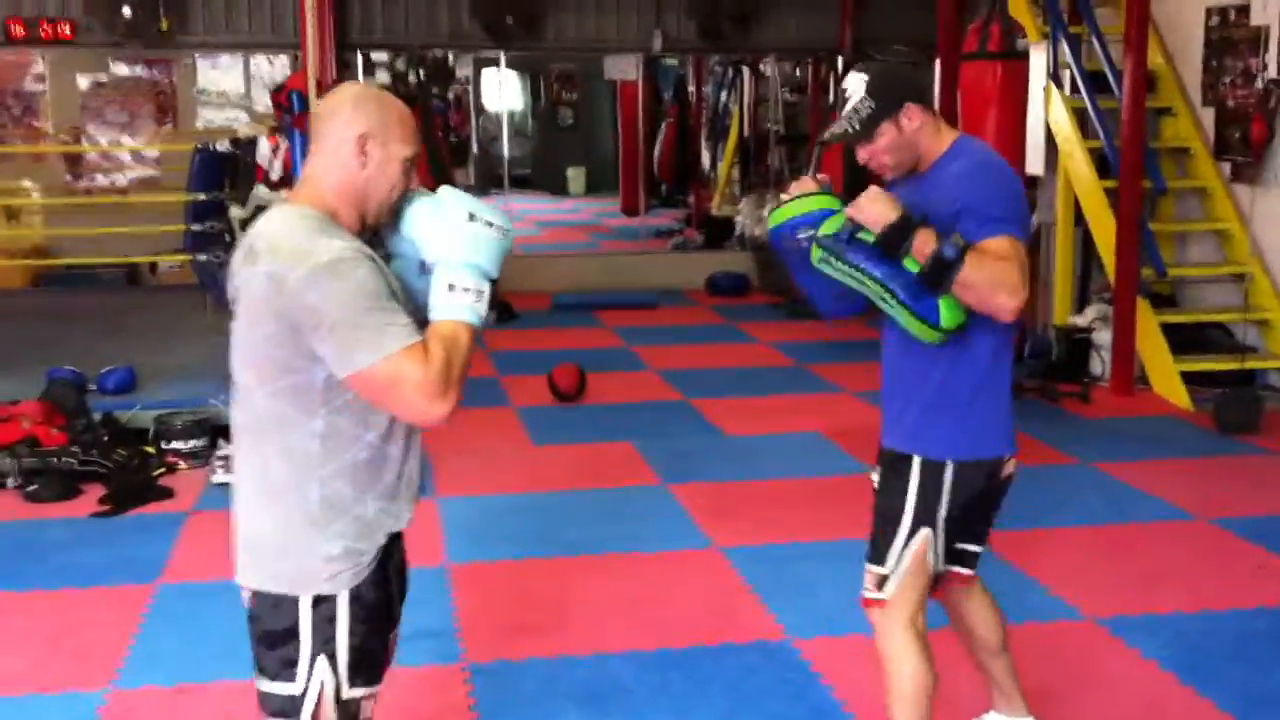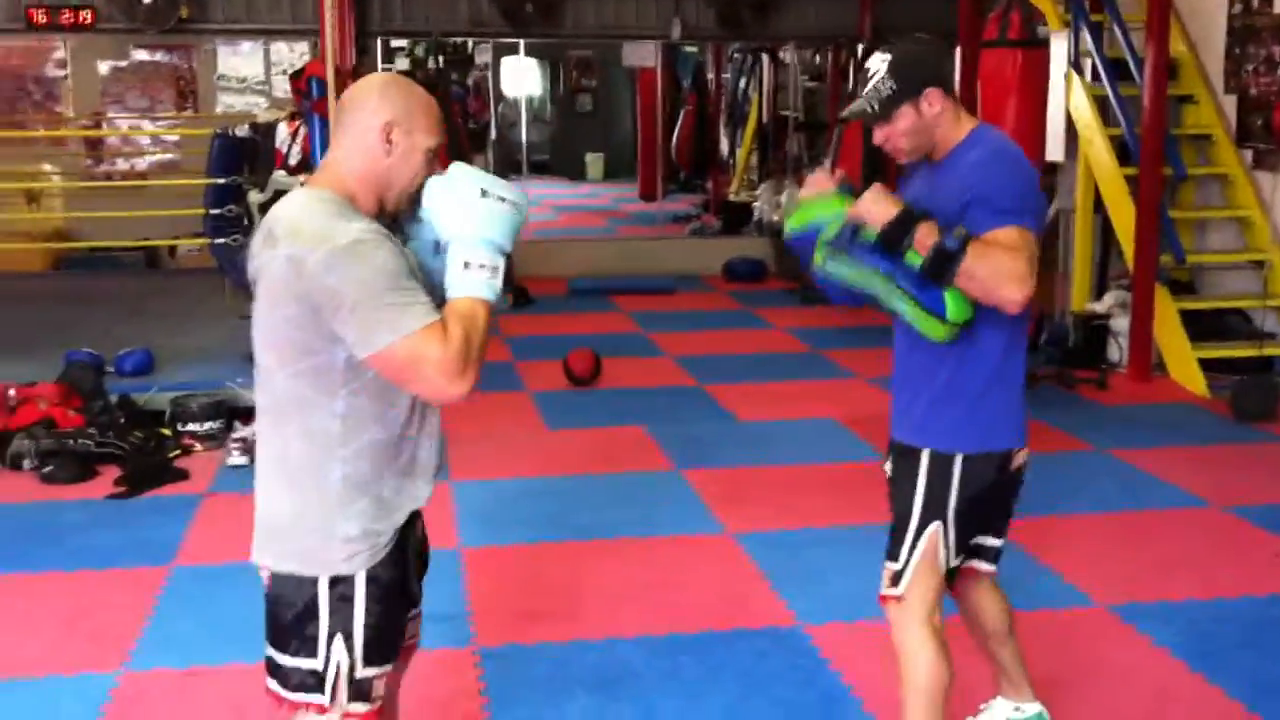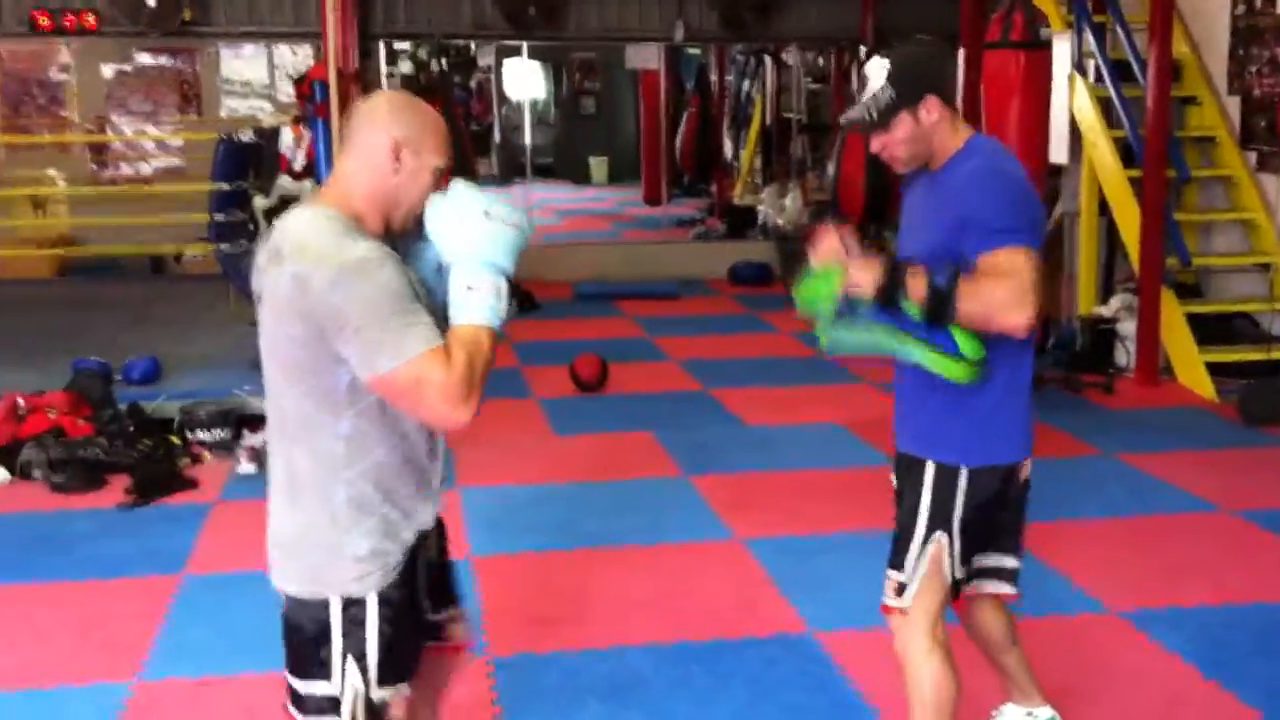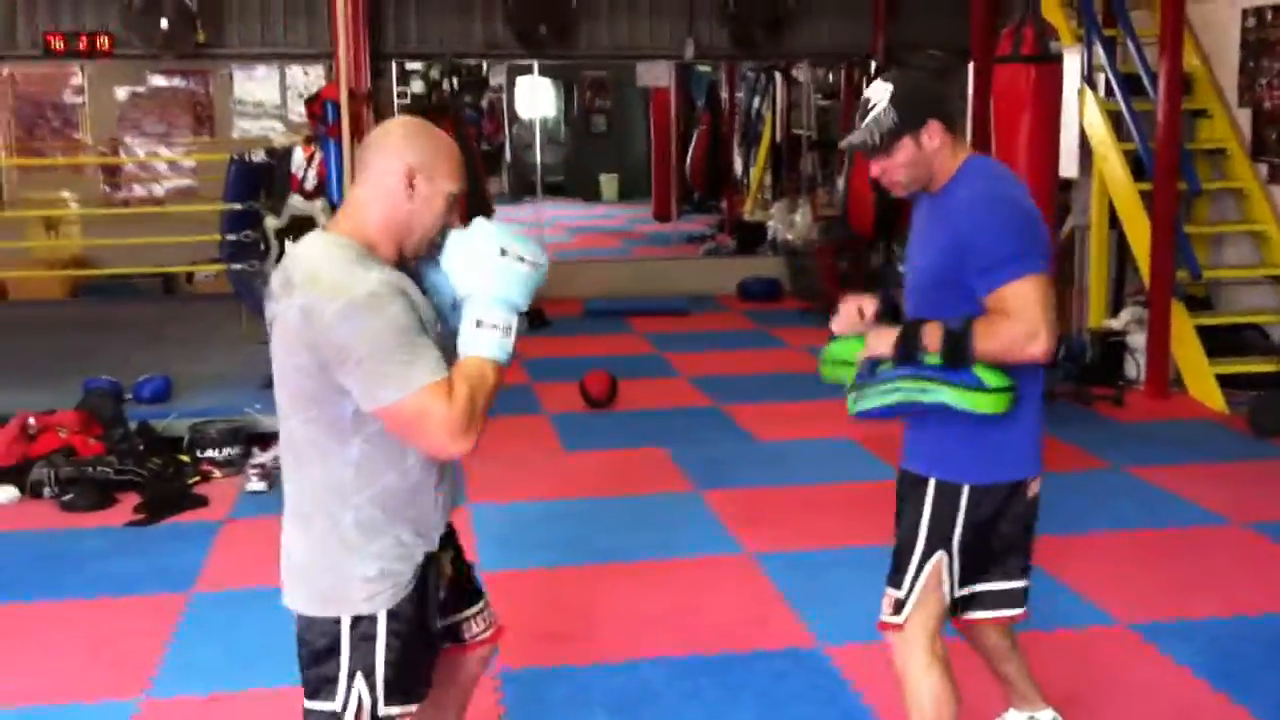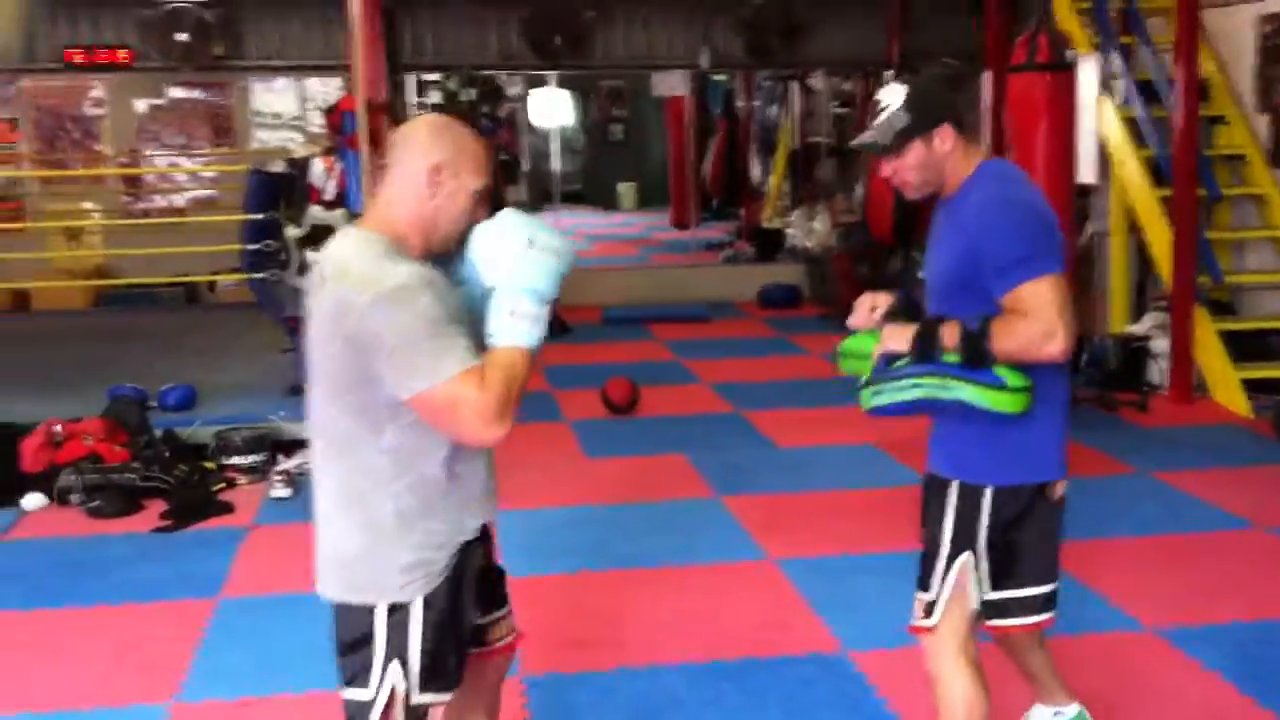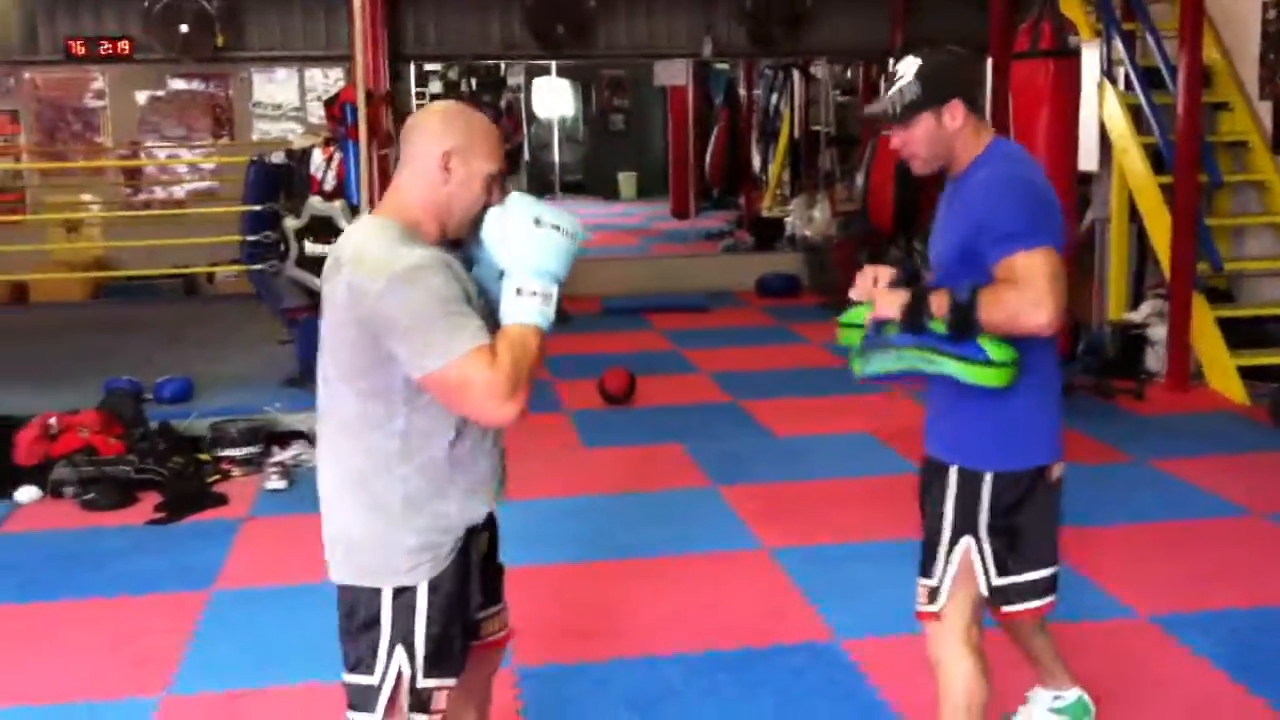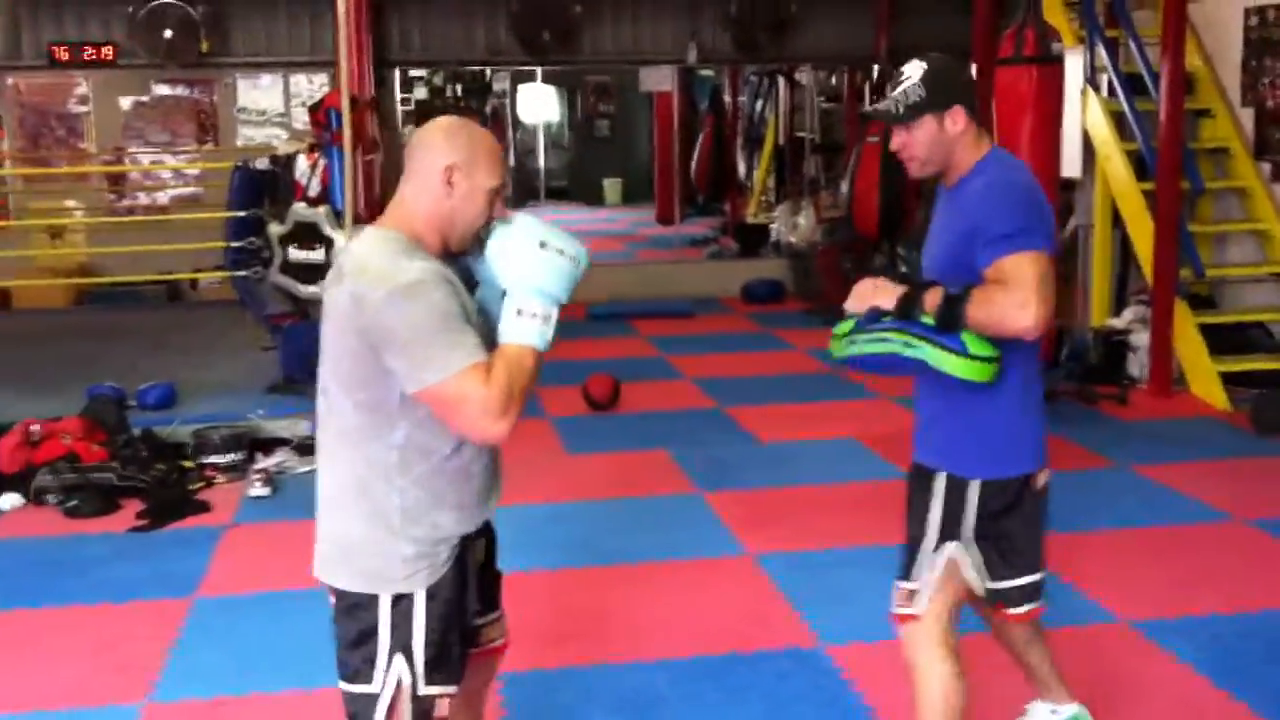
dt=0.1s
person 1, frame 1
left shoulder: (978, 177)
right shoulder: (911, 177)
left elbow: (1005, 293)
right elbow: (883, 273)
left wrist: (904, 232)
left hip: (947, 432)
right hip: (923, 422)
left knee: (894, 607)
right knee: (950, 574)
person 1, frame 2
left shoulder: (993, 166)
right shoulder: (929, 167)
left elbow: (1011, 284)
left wrist: (908, 227)
right wrist: (841, 212)
left hip: (961, 417)
right hip: (937, 412)
left knee: (909, 601)
right knee: (964, 570)
person 1, frame 3
left shoulder: (988, 181)
right shoulder: (928, 178)
left elbow: (1012, 308)
left wrist: (895, 281)
right wrist: (856, 257)
left hip: (966, 434)
right hip: (941, 424)
left knee: (914, 613)
right knee: (966, 582)
person 1, frame 4
left shoulder: (988, 206)
right shoulder: (940, 198)
left elbow: (1030, 334)
left wrist: (910, 340)
right wrist: (881, 311)
left hip: (971, 453)
right hip: (956, 446)
left knee: (912, 631)
right knee: (967, 603)
person 1, frame 5
left shoulder: (1001, 209)
right shoulder: (961, 200)
left elbow: (1049, 334)
left wrist: (927, 337)
right wrist: (899, 310)
left hip: (994, 455)
right hip: (981, 446)
left knee: (943, 632)
right knee: (996, 606)
person 1, frame 6
left shoulder: (1005, 186)
right shoulder: (970, 180)
left elbow: (1036, 308)
left wrist: (921, 303)
right wrist: (901, 286)
left hip: (992, 440)
right hip: (982, 431)
left knee: (946, 617)
right knee: (999, 583)
person 1, frame 7
left shoulder: (1000, 193)
right shoulder: (965, 188)
left elbow: (1024, 311)
left wrist: (913, 299)
right wrist: (899, 295)
left hip: (977, 446)
right hip: (971, 436)
left knee: (923, 620)
right knee: (991, 587)
person 2, frame 1
left shoulder: (289, 236)
right shoulder: (322, 263)
left elbow: (374, 344)
right elbow: (429, 394)
left wrist: (421, 264)
right wrist: (463, 276)
left hip: (342, 528)
right hip: (317, 549)
person 2, frame 2
left shoulder: (308, 219)
right shoulder: (345, 247)
left elbow: (395, 331)
right elbow: (448, 374)
left wrist: (438, 244)
right wrist: (477, 256)
left hip: (367, 507)
right hip: (339, 528)
person 2, frame 3
left shoulder: (312, 234)
right shoulder: (349, 265)
right elbow: (452, 399)
left wrist: (445, 264)
right wrist: (481, 276)
left hip: (381, 522)
right hip: (350, 547)
left knee: (431, 654)
person 2, frame 4
left shoulder: (332, 262)
right shoulder: (357, 295)
left elbow: (408, 372)
right elbow: (450, 431)
left wrist: (461, 296)
right wrist: (492, 312)
left hip: (401, 537)
right hip: (361, 567)
left knee: (464, 647)
person 2, frame 5
left shoulder: (365, 258)
right shoulder: (388, 288)
left elbow: (448, 370)
right elbow: (484, 418)
left wrist: (490, 289)
right wrist: (520, 301)
left hip: (436, 532)
right hip: (397, 558)
left knee: (483, 655)
person 2, frame 6
left shoulder: (387, 247)
right shoulder: (403, 272)
left elbow: (460, 350)
right elbow: (498, 398)
left wrist: (503, 272)
right wrist: (532, 282)
left hip: (443, 518)
right hip: (403, 543)
left knee: (473, 654)
person 2, frame 7
left shoulder: (390, 258)
right shoulder: (404, 283)
left elbow: (459, 364)
right elbow: (490, 414)
left wrist: (504, 291)
right wrist: (532, 305)
left hip: (436, 527)
right hip: (400, 552)
left knee: (469, 664)
